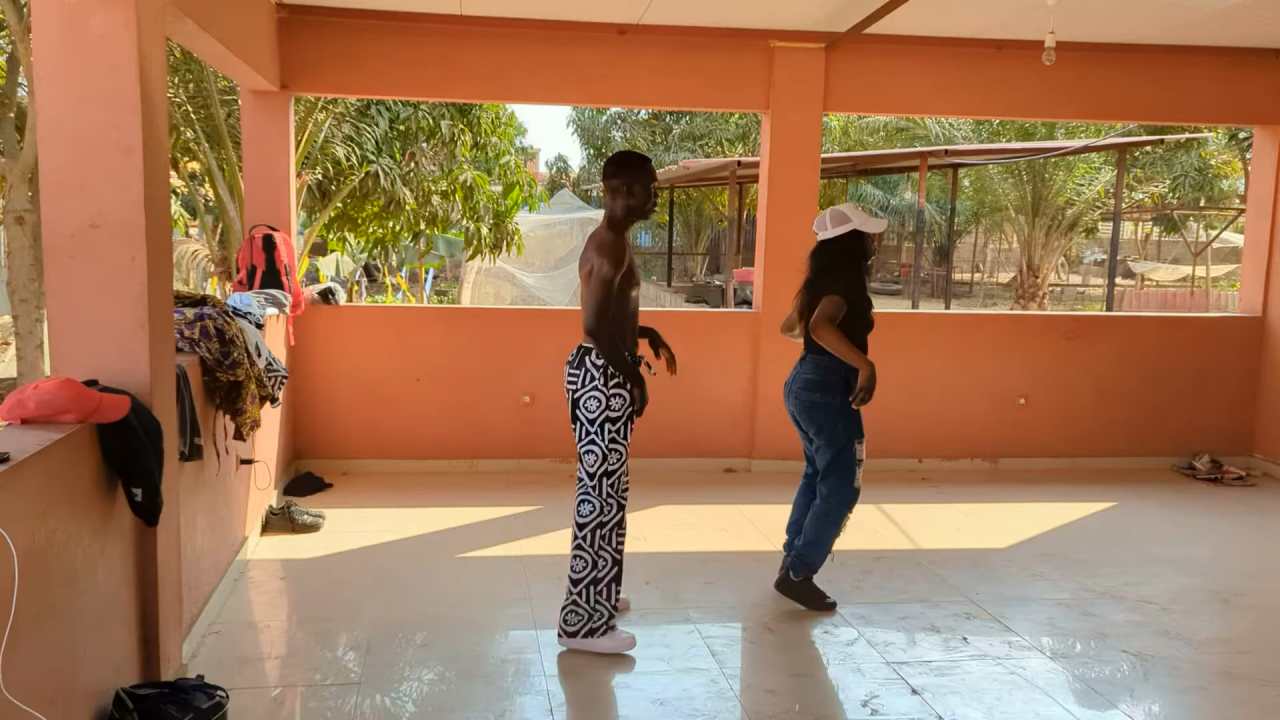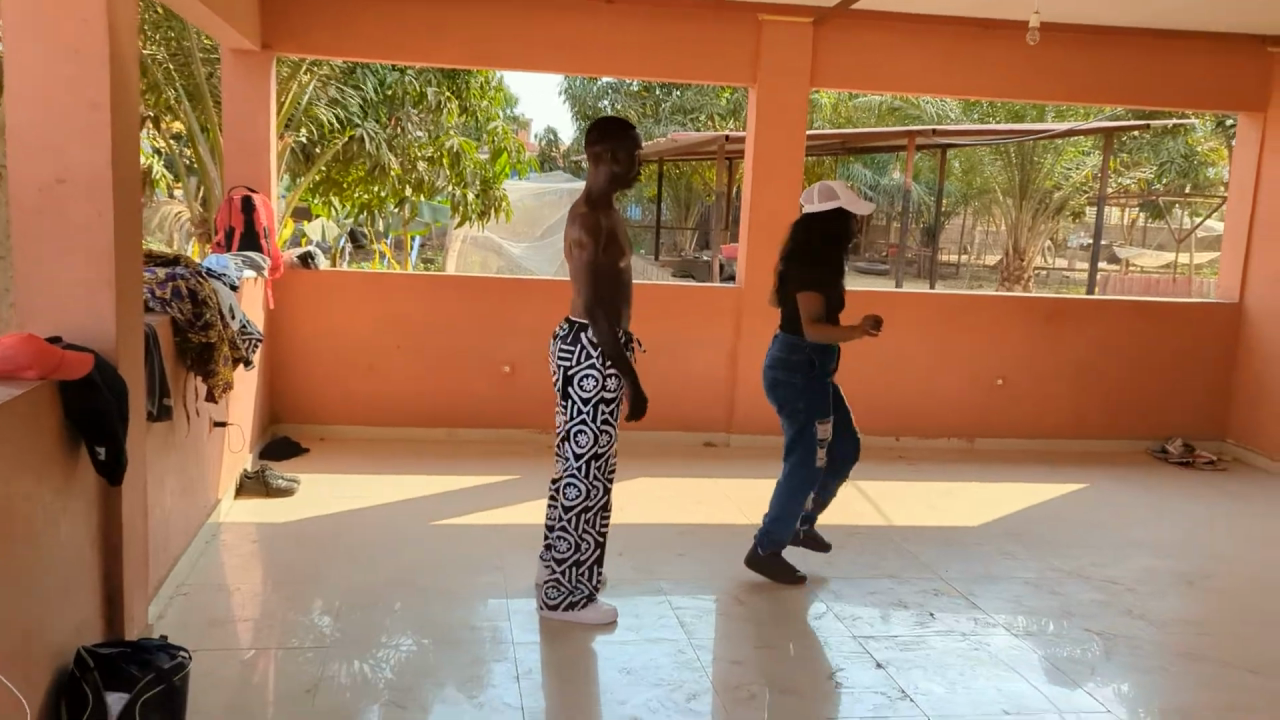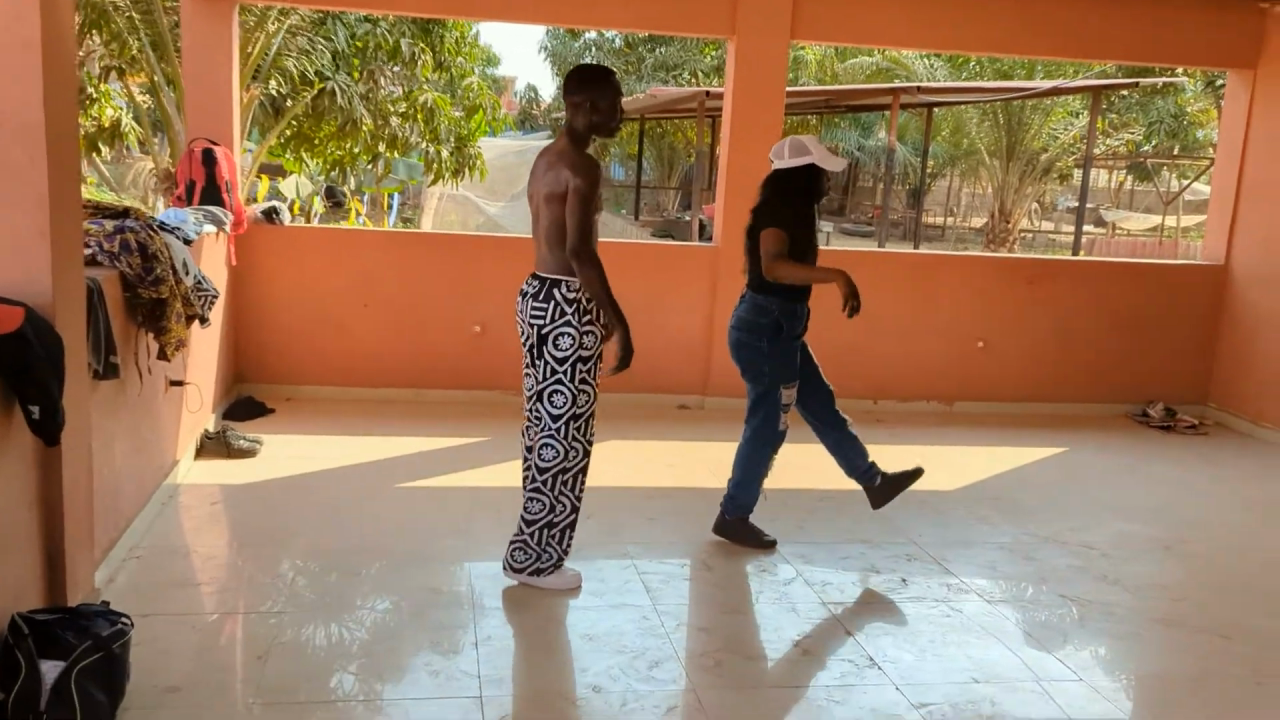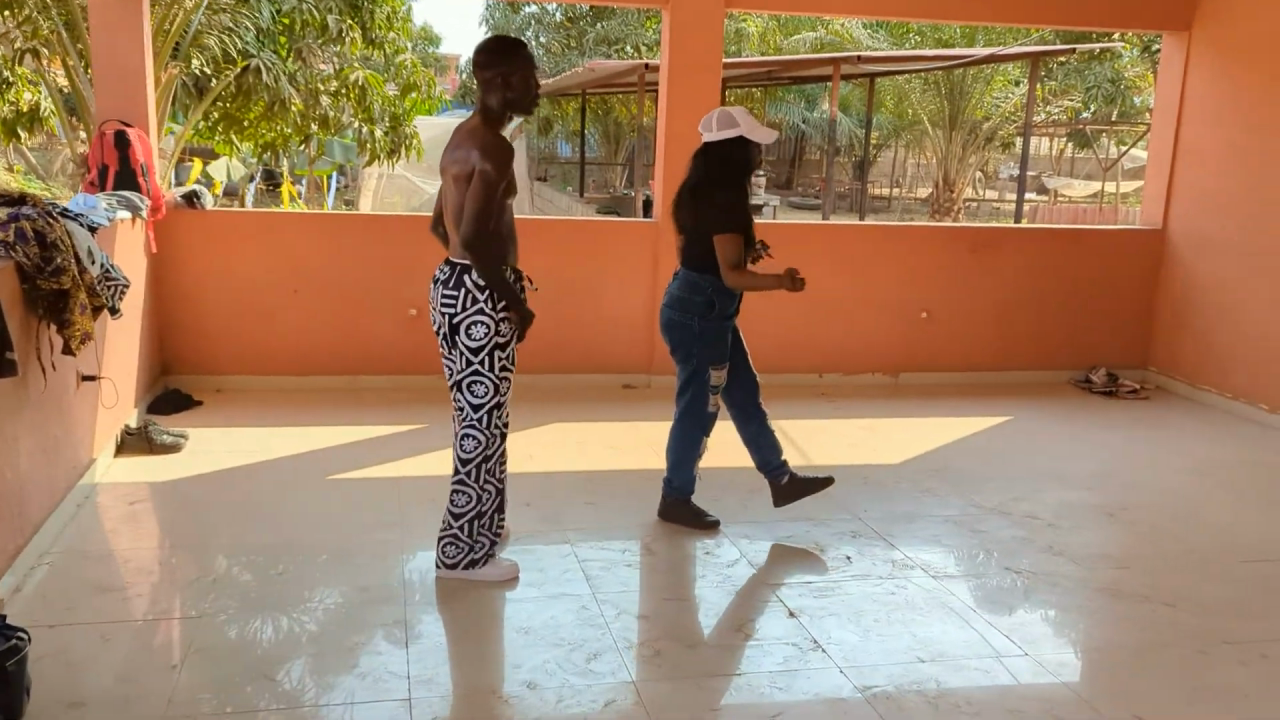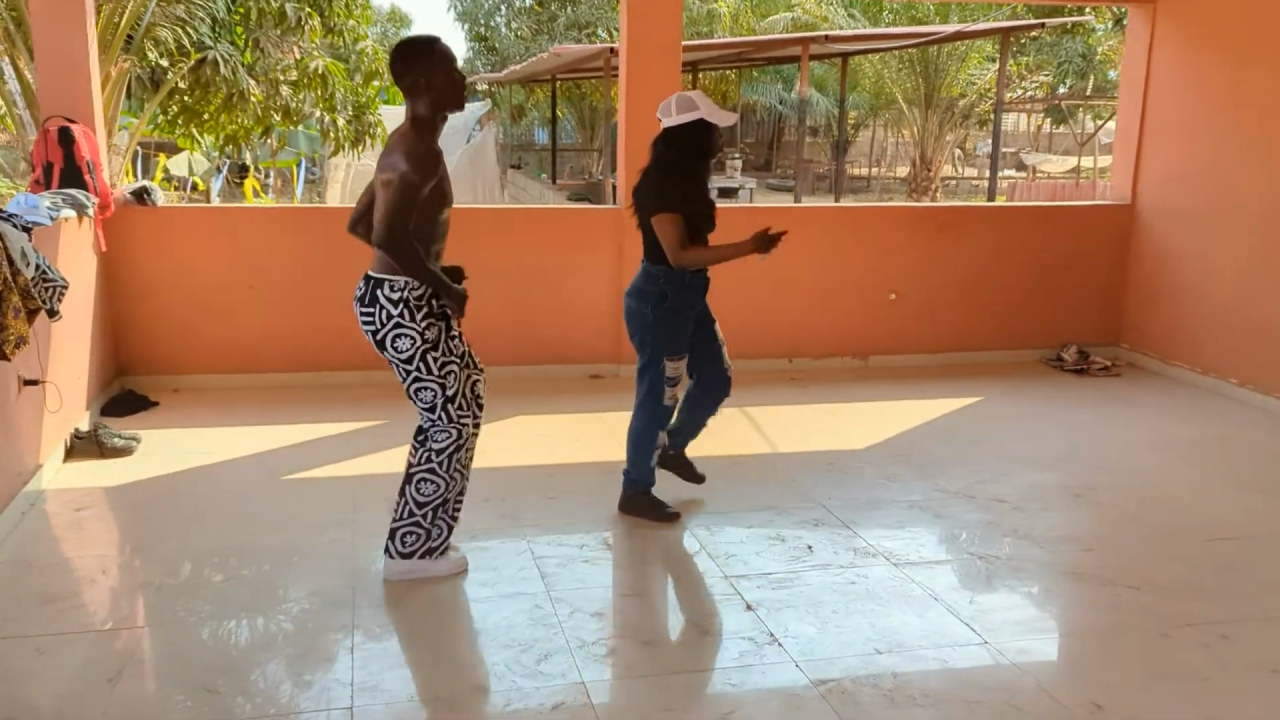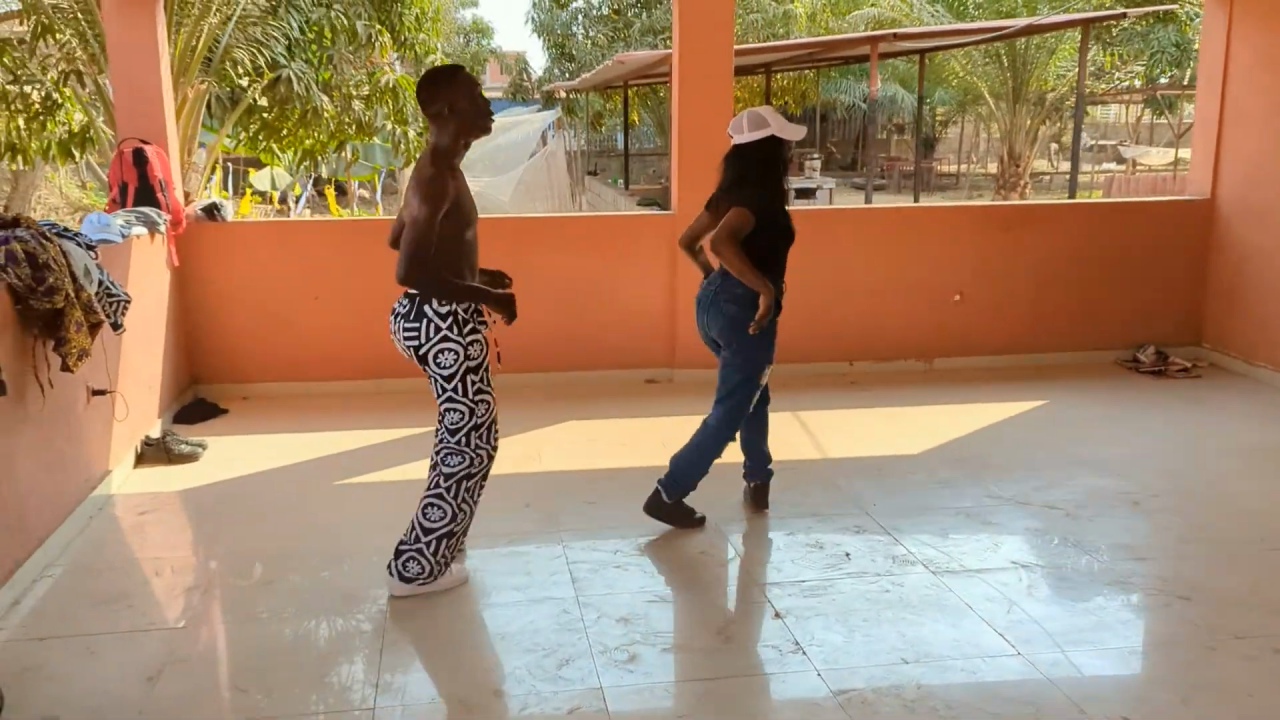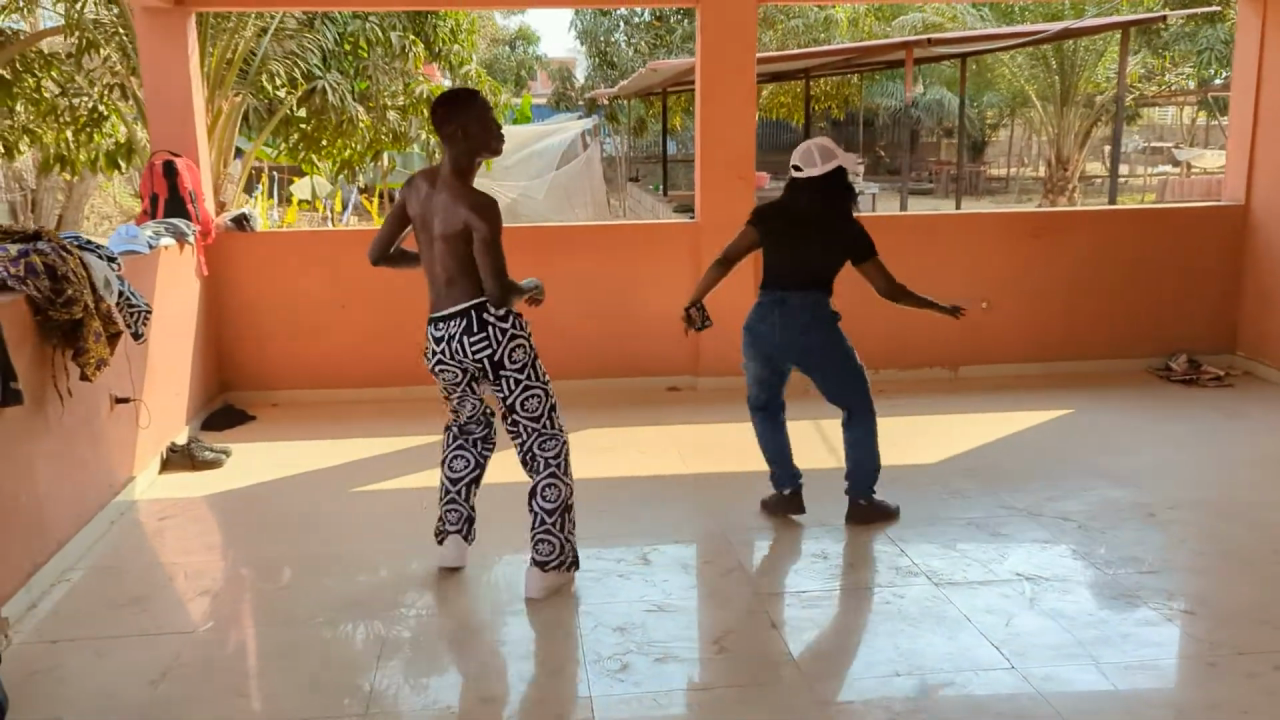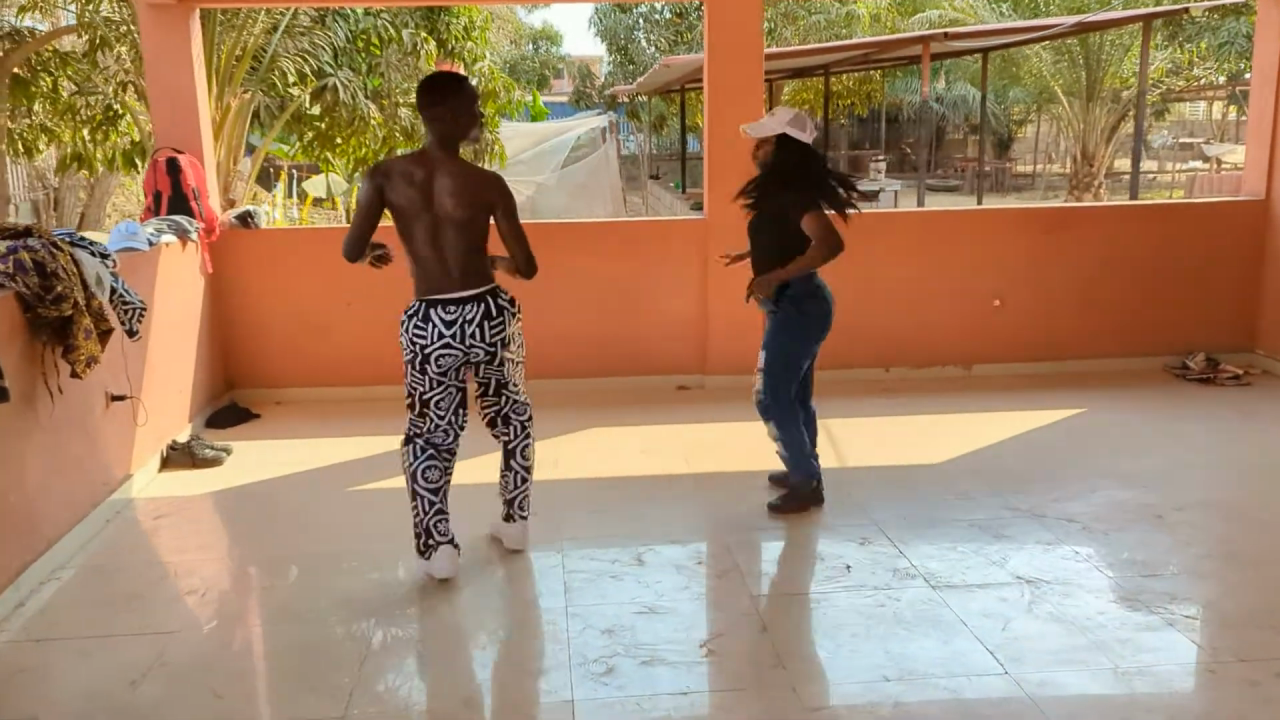
dt=0.4s
person 1, frame 1
left shoulder: (610, 242)
right shoulder: (610, 246)
right elbow: (595, 325)
left wrist: (650, 335)
right wrist: (633, 378)
left hip: (605, 373)
right hip: (601, 376)
left knee: (599, 490)
right knee: (602, 495)
left ankle: (591, 595)
right ankle: (583, 622)
person 1, frame 2
left shoulder: (591, 211)
right shoulder: (596, 219)
right elbow: (595, 306)
left wrist: (618, 364)
right wrist: (628, 377)
left hip: (578, 344)
right hip: (593, 351)
left knee: (575, 464)
right knee: (588, 472)
left ankle: (557, 564)
right ankle: (566, 594)
person 1, frame 3
left shoulder: (547, 158)
right shoulder: (582, 166)
right elbow: (579, 249)
right wrist: (618, 317)
left hip: (539, 294)
right hip: (567, 304)
left knee: (545, 425)
right knee: (565, 434)
left ankle: (536, 541)
right ankle: (534, 558)
person 1, frame 4
left shoulder: (463, 137)
right shoulder: (493, 148)
left elbow: (439, 224)
right elbow: (473, 238)
right wrist: (513, 301)
left hip: (456, 285)
right hip: (478, 295)
left knee: (479, 419)
right knee: (483, 424)
left ankle: (478, 527)
right ankle: (464, 553)
person 1, frame 5
left shoulder: (407, 145)
right shoulder: (419, 152)
left elbow: (358, 223)
right elbow: (388, 237)
right wrist: (441, 288)
left hip: (405, 296)
right hip: (399, 302)
left knee: (467, 386)
right knee: (444, 420)
left ankle: (424, 511)
right ankle: (411, 550)
person 1, frame 6
left shoulder: (436, 172)
right shoulder: (435, 179)
left elbow: (398, 245)
right elbow: (407, 269)
left wrist: (475, 275)
right wrist: (488, 298)
left hip: (433, 319)
right hip: (443, 324)
left knee: (466, 435)
right knee: (472, 447)
left ankle: (426, 553)
right ankle: (413, 572)
person 1, frame 7
left shoulder: (414, 187)
right shoulder: (478, 206)
left elbow: (378, 255)
right elbow: (500, 293)
right wrist: (531, 288)
left hip: (441, 336)
right hip: (490, 330)
left knee: (469, 430)
right knee: (544, 440)
left ankle: (454, 536)
right ankle: (548, 566)
person 1, frame 8
left shoulder: (384, 176)
right shoulder: (487, 184)
left elbow: (352, 252)
right elbow: (527, 267)
left wrist: (377, 248)
left hip: (430, 322)
right hip: (490, 313)
left knee: (431, 438)
right knee: (509, 414)
left ankle: (439, 547)
right ankle: (514, 521)
person 2, frame 1
left shoulder: (822, 280)
right shoulder: (842, 282)
left elbow: (789, 326)
right elbow: (819, 327)
right wrist: (863, 362)
left hip: (805, 384)
right hip: (828, 391)
left knee: (819, 477)
right knee: (841, 488)
left ankle: (794, 558)
right ankle: (797, 575)
person 2, frame 2
left shoulder: (810, 257)
right shoulder: (813, 263)
left elbow: (778, 300)
right elbow: (813, 328)
right wrist: (856, 330)
left hip: (808, 369)
right hip: (799, 370)
left knee: (844, 447)
right knee: (807, 463)
left ankle: (801, 524)
right ankle: (765, 551)
person 2, frame 3
left shoulder: (787, 214)
right shoulder: (778, 214)
right elbow: (771, 267)
left wrist: (814, 273)
right wrist: (835, 275)
left hip: (780, 330)
right hip: (764, 332)
left knee: (822, 407)
right knee: (768, 426)
left ankle: (873, 481)
right ankle: (733, 518)
person 2, frame 4
left shoulder: (711, 191)
right shoulder: (722, 198)
right elbow: (732, 275)
left wrist: (751, 254)
right wrist: (782, 283)
left hip: (709, 309)
right hip: (698, 311)
left knee: (744, 393)
right knee: (699, 407)
left ankle: (780, 479)
right ankle: (675, 499)
person 2, frame 5
left shoulder: (683, 180)
right shoulder: (665, 183)
right elbow: (679, 254)
right wrist: (747, 247)
left hip: (684, 299)
right hip: (660, 301)
left knee: (715, 378)
right knee: (657, 395)
left ankle: (672, 448)
right ankle: (636, 492)
person 2, frame 6
left shoulder: (734, 190)
right shoulder: (765, 190)
left elbow: (687, 239)
right elbow: (721, 243)
right wrist: (765, 291)
left hip: (715, 301)
right hip: (744, 308)
left knee: (751, 397)
right knee: (732, 410)
left ankle: (757, 483)
right ankle: (668, 495)
person 2, frame 7
left shoulder: (774, 215)
right shoulder: (848, 229)
left elbow: (725, 261)
right elbow: (889, 290)
left wrist: (694, 302)
right wrist: (939, 306)
left hip: (765, 324)
right hip: (815, 325)
left knee: (764, 407)
right knee: (858, 408)
left ankle: (786, 489)
right ankle: (860, 500)
person 2, frame 8
left shoulder: (797, 192)
right shoulder: (776, 191)
left elbow: (828, 243)
left wrist: (775, 277)
right wrist: (750, 255)
left hip: (798, 307)
right hip: (788, 307)
left knee: (770, 397)
right knee: (793, 393)
left ankle: (806, 482)
right ankle: (802, 473)
